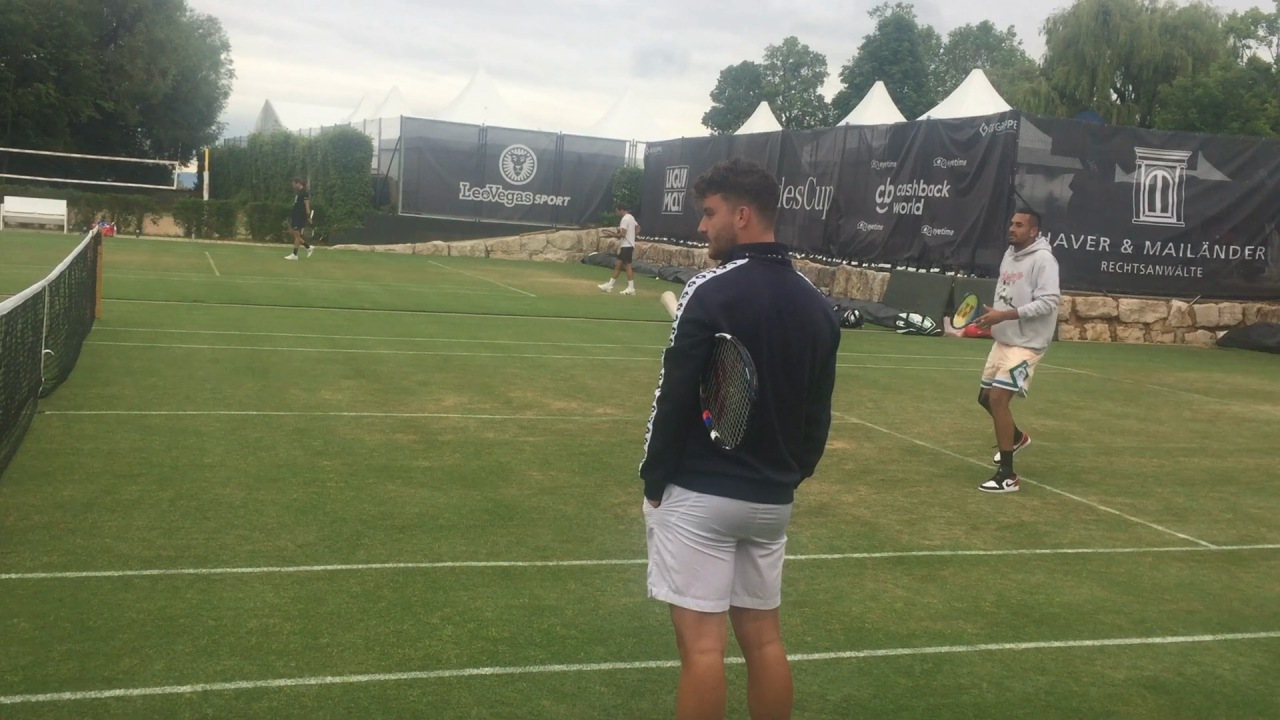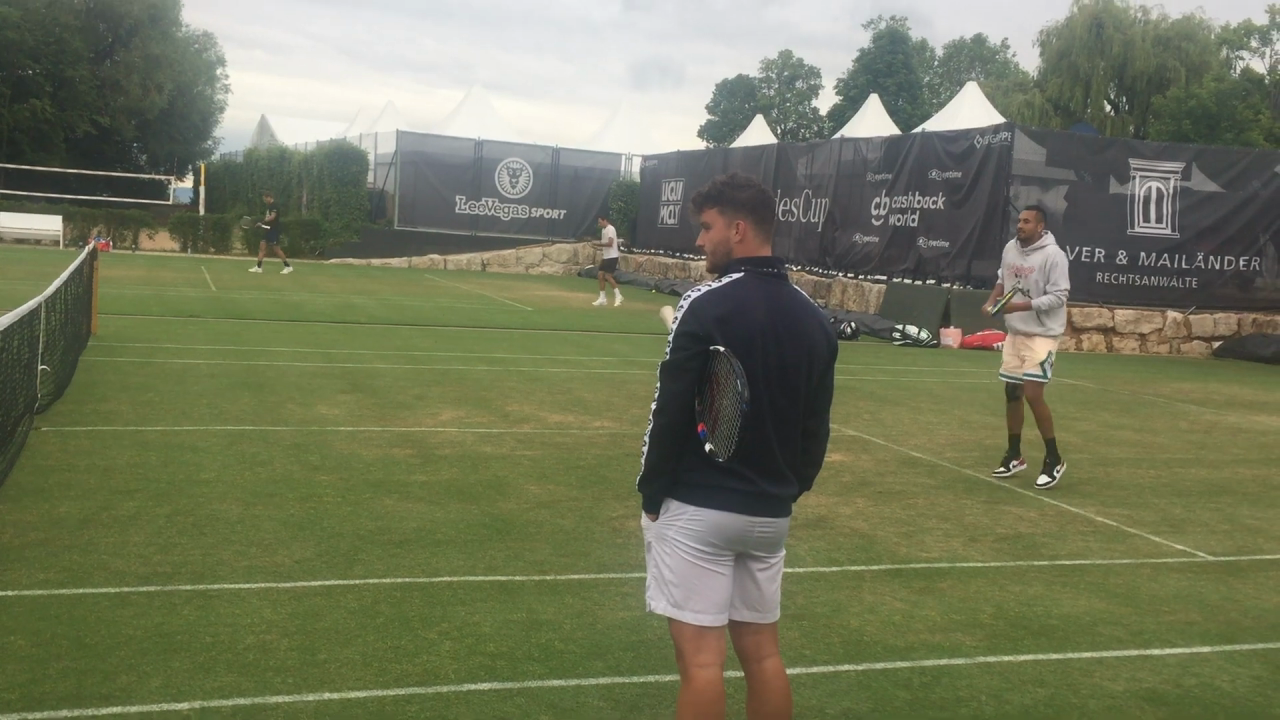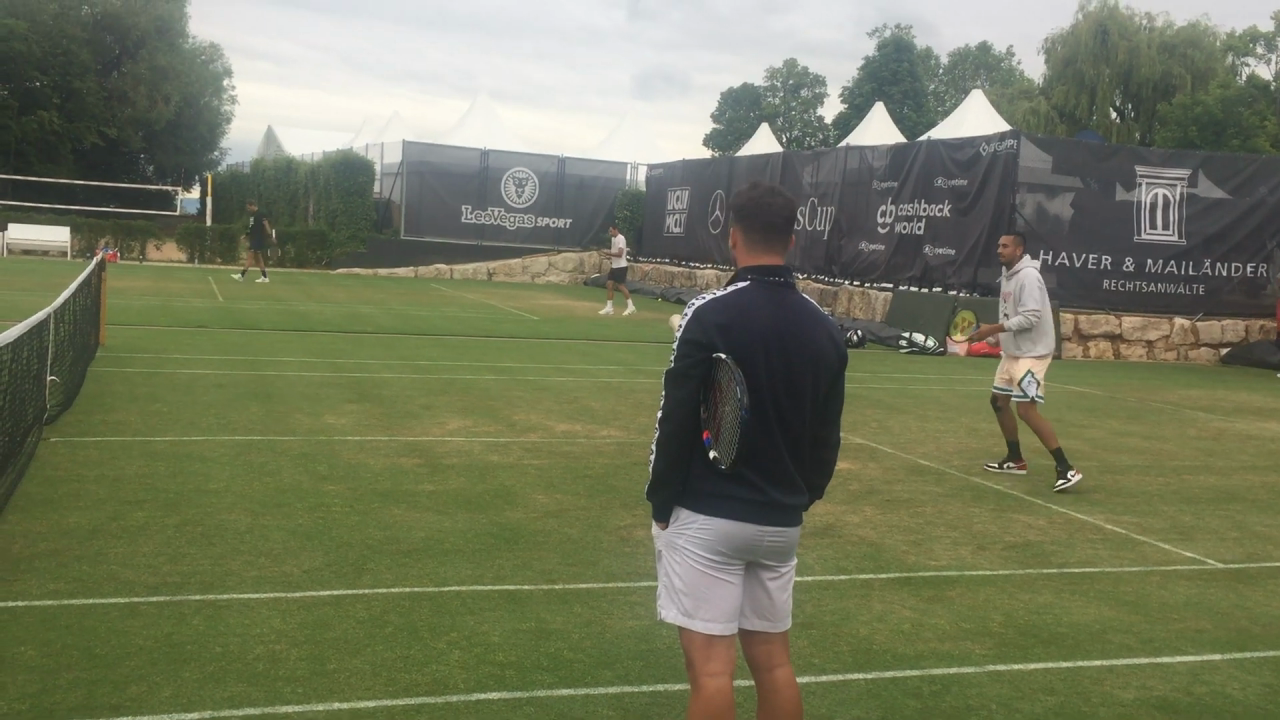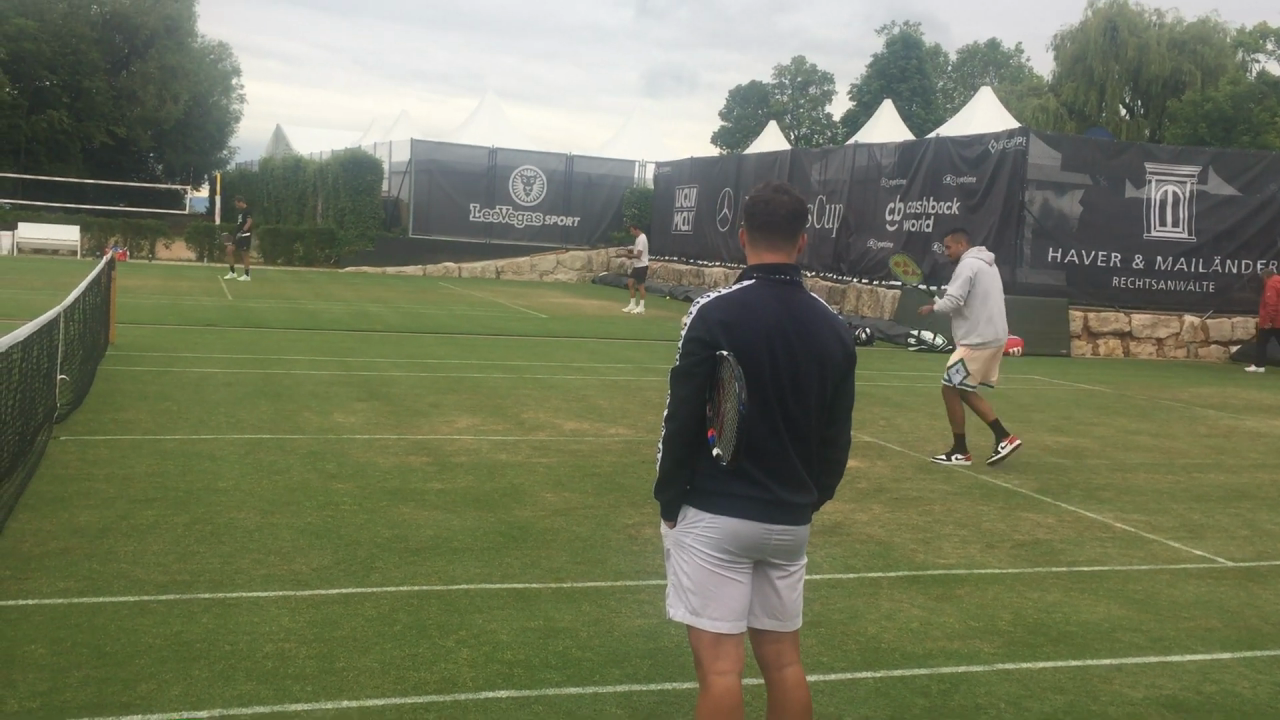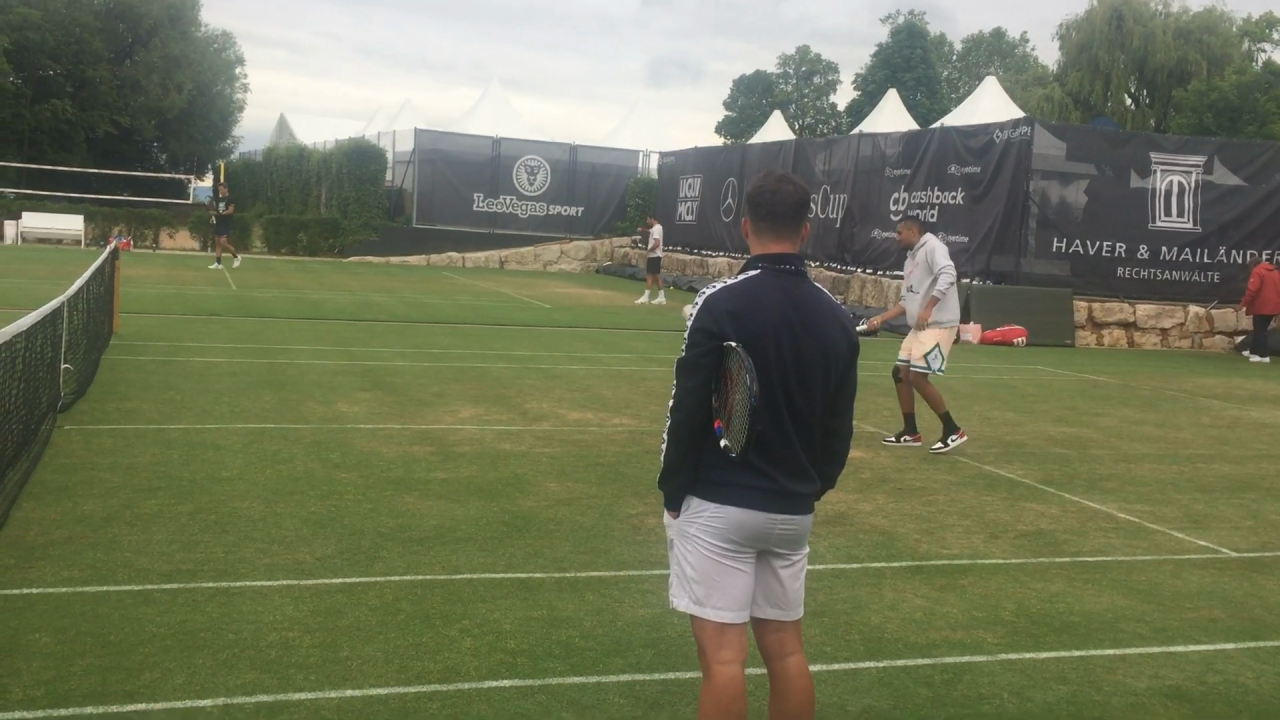
dt=0.5s
person 1, frame 1
left shoulder: (712, 293)
right shoulder: (816, 304)
left elbow: (675, 399)
right elbow: (818, 413)
left wrist: (654, 480)
left hip: (699, 495)
right hip: (771, 499)
left knee: (701, 644)
right knee: (764, 637)
person 1, frame 2
left shoulder: (707, 306)
right shoulder: (813, 318)
left elbow: (671, 411)
right elbow: (816, 427)
left wrist: (651, 493)
left hip: (697, 509)
right hip: (770, 513)
left knee: (700, 657)
right knee: (762, 650)
person 1, frame 3
left shoulder: (712, 314)
right shoulder: (824, 328)
left elbow: (677, 420)
right elbow: (827, 437)
left wrist: (660, 502)
left hip: (706, 517)
right hip: (780, 522)
left knee: (710, 665)
right knee: (773, 659)
person 1, frame 4
left shoulder: (716, 312)
right shoulder: (833, 328)
left elbow: (682, 419)
right elbow: (837, 437)
left wrist: (668, 500)
left hip: (715, 516)
right hip: (790, 522)
left knee: (719, 666)
right knee: (784, 659)
person 1, frame 5
left shoulder: (722, 303)
right shoulder: (835, 316)
left elbow: (688, 409)
right elbow: (840, 427)
left wrist: (672, 491)
left hip: (718, 506)
right hip: (793, 510)
left knee: (722, 654)
right knee: (786, 648)
person 2, frame 1
left shoulder: (1043, 260)
right shoulder: (1009, 254)
left elbow: (1048, 303)
left wrist: (1004, 316)
right wrist: (992, 312)
left hip: (1025, 344)
right hip: (1002, 341)
left knee: (998, 399)
right knee: (986, 397)
left ankle: (1007, 475)
right ankle: (1016, 437)
person 2, frame 2
left shoulder: (1053, 255)
right shoulder: (1010, 248)
left elbow: (1058, 297)
left wrist: (1022, 306)
right wrist: (991, 300)
left hip: (1042, 335)
right hip: (1015, 333)
left knee: (1033, 395)
right knee: (1012, 393)
left ankle: (1053, 460)
right ankle: (1014, 456)
person 2, frame 3
left shoulder: (1028, 277)
right shoulder: (1007, 274)
left elbow: (1029, 318)
left wrist: (993, 329)
right wrist: (994, 332)
left hip: (1032, 354)
right hip: (1012, 352)
left knee: (1027, 411)
right knee: (999, 401)
left ankle: (1066, 468)
right ankle: (1015, 459)
person 2, frame 4
left shoulder: (967, 265)
right shoulder: (986, 264)
left elbow: (952, 301)
left wrist: (931, 308)
right wrist: (952, 314)
left hip: (977, 342)
right hip: (993, 339)
left knee: (950, 391)
right knee: (966, 392)
left ankle: (960, 451)
right ankle: (1004, 438)
person 2, frame 5
left shoulder: (932, 247)
right shoulder: (911, 259)
left elbow: (948, 275)
right elbow: (906, 302)
left wrist: (928, 309)
right wrist: (881, 318)
left hip: (938, 325)
right hip: (920, 327)
left knee: (918, 379)
right knee: (900, 374)
left ankle: (953, 430)
right ankle: (910, 432)
